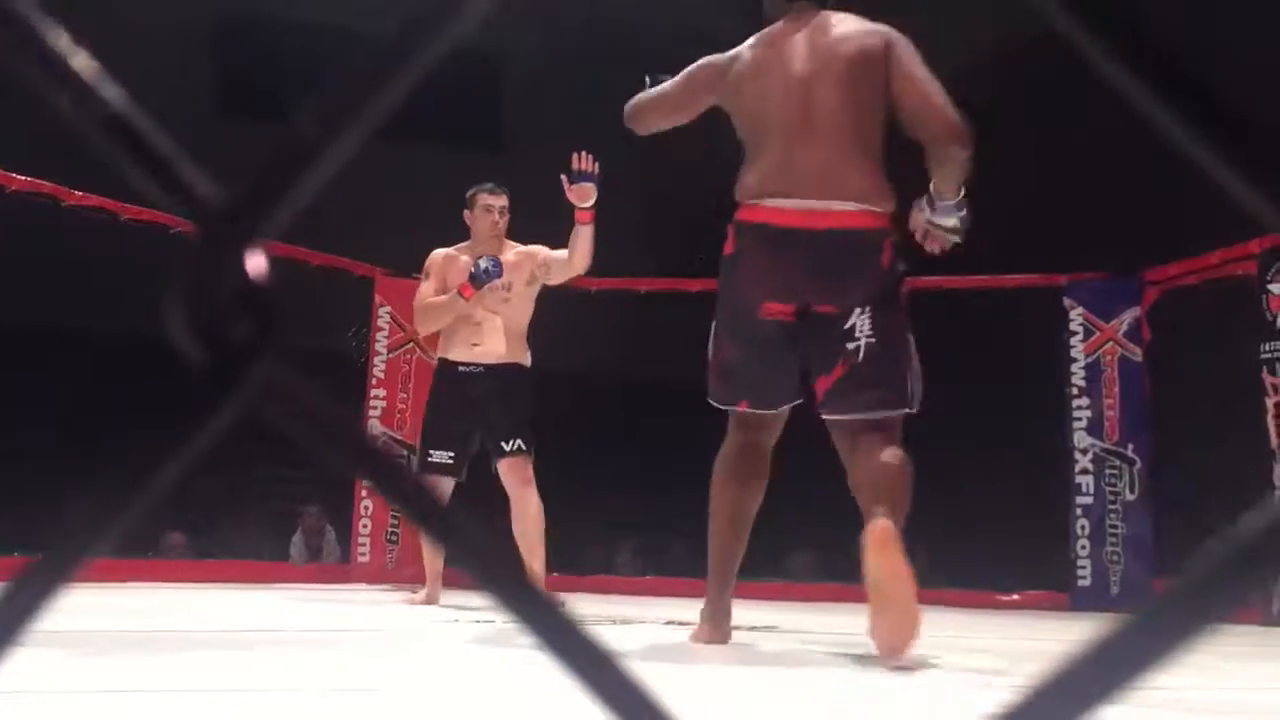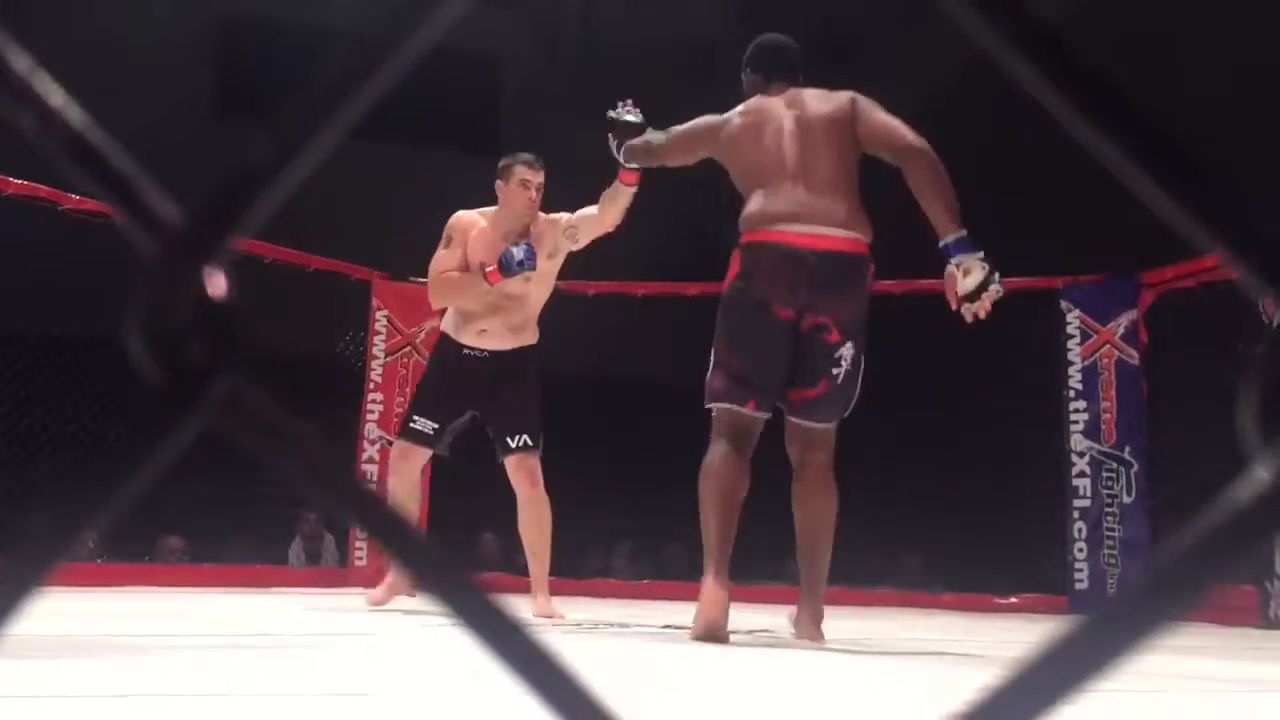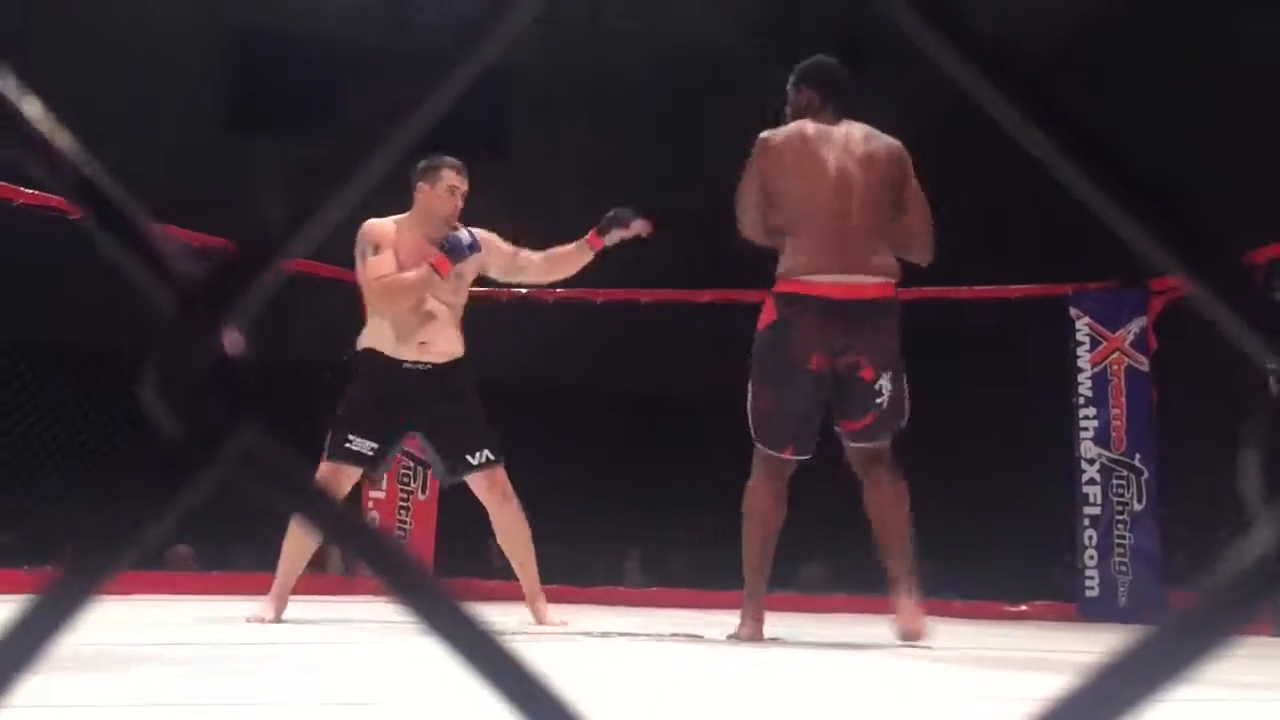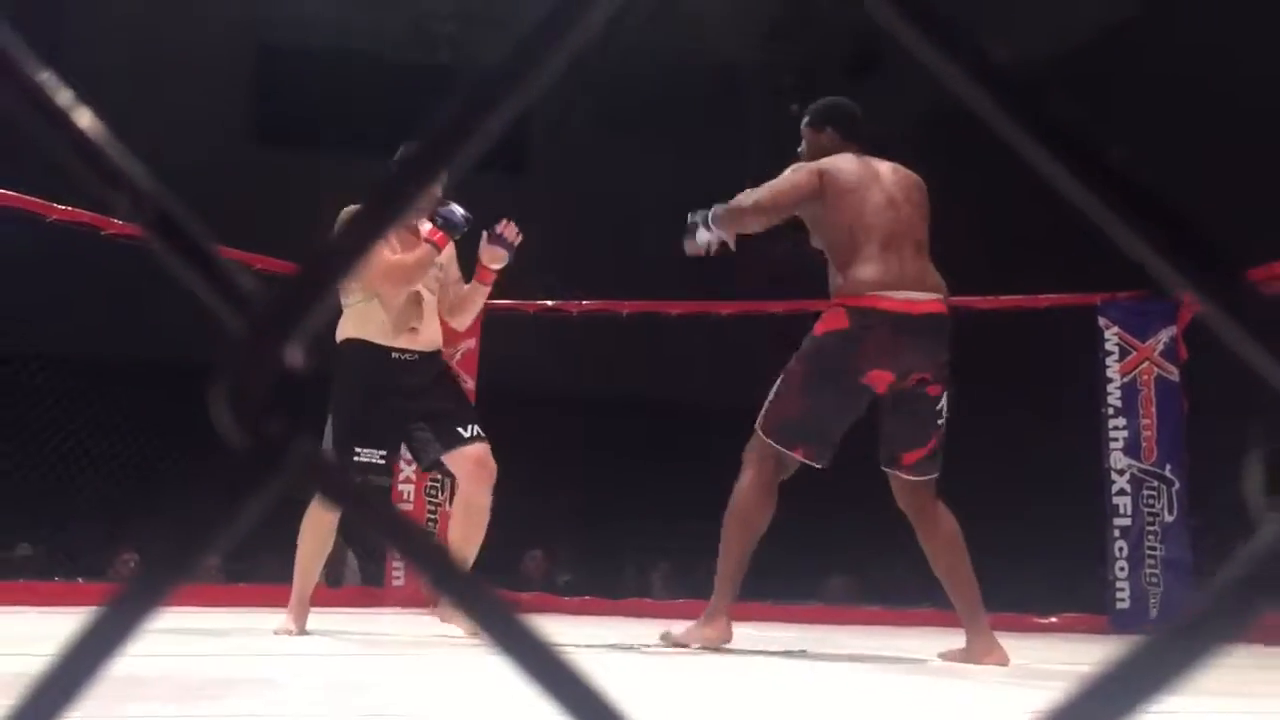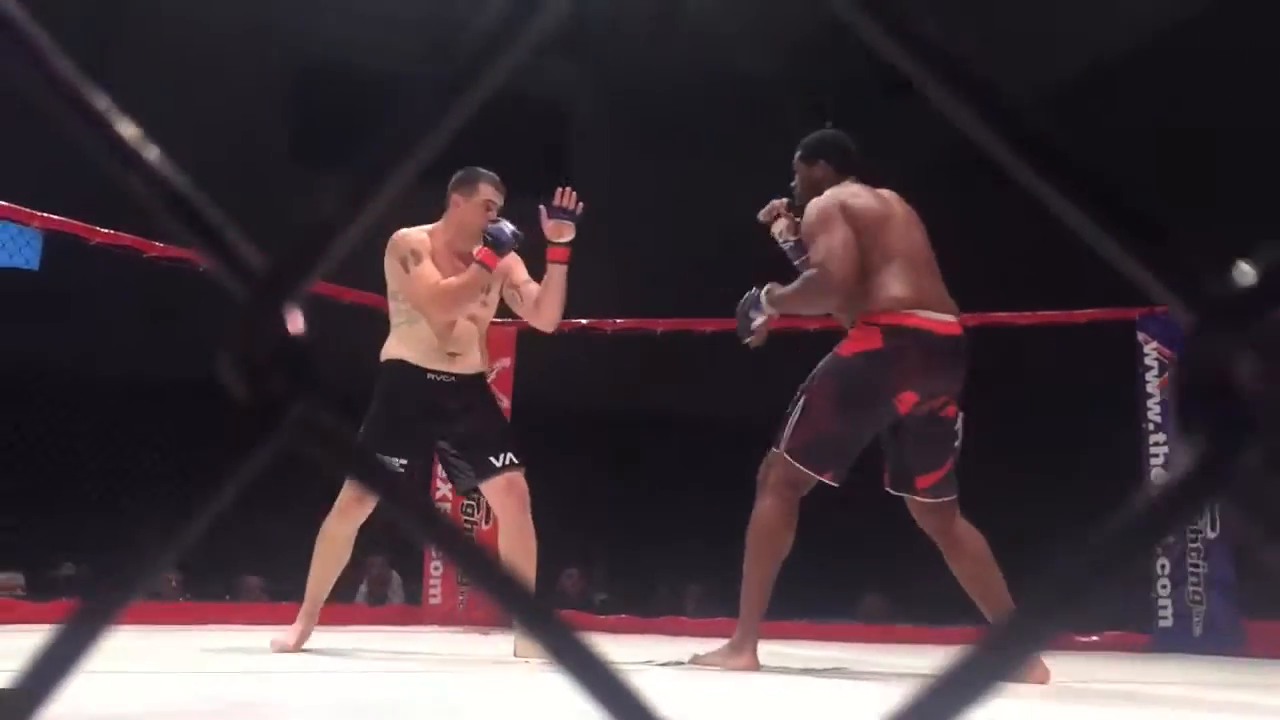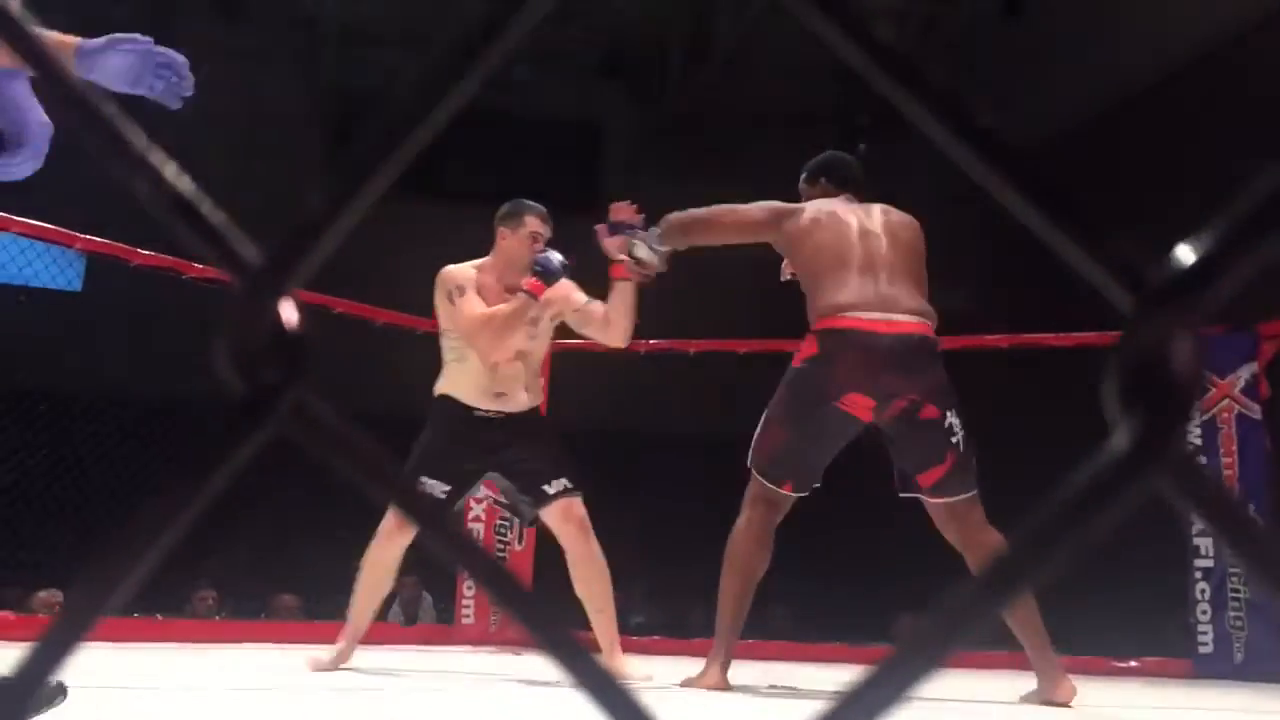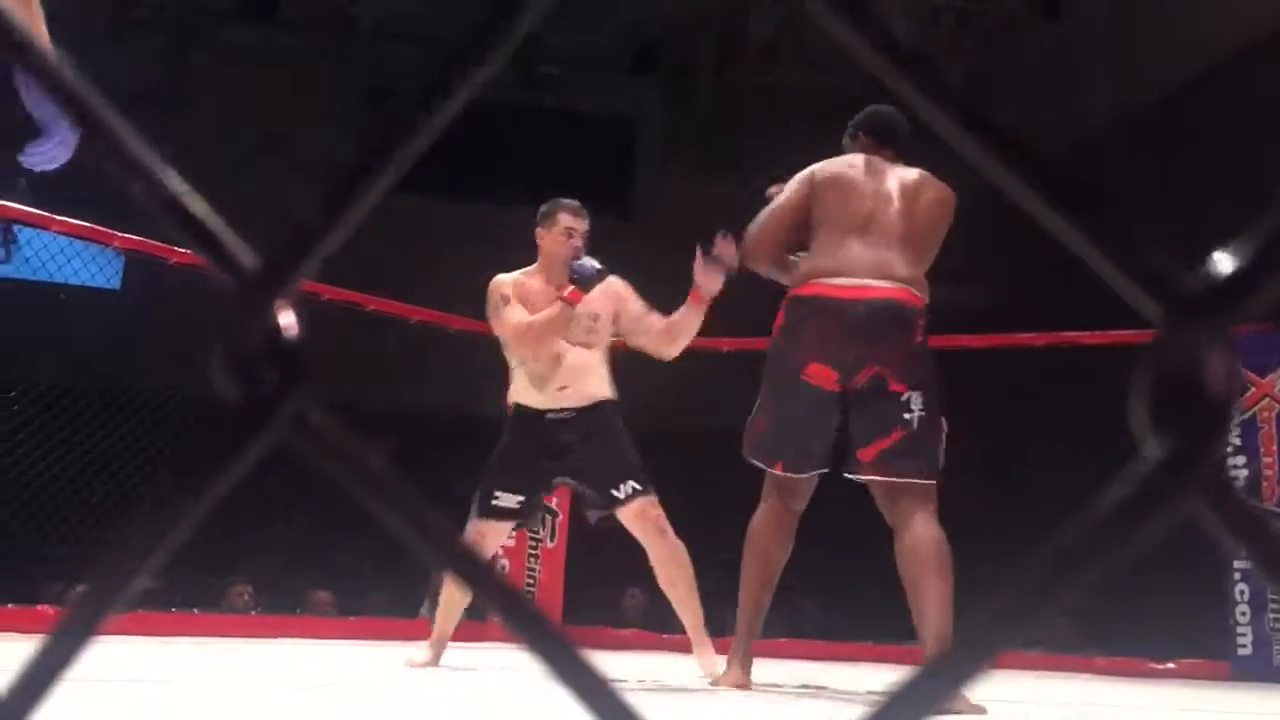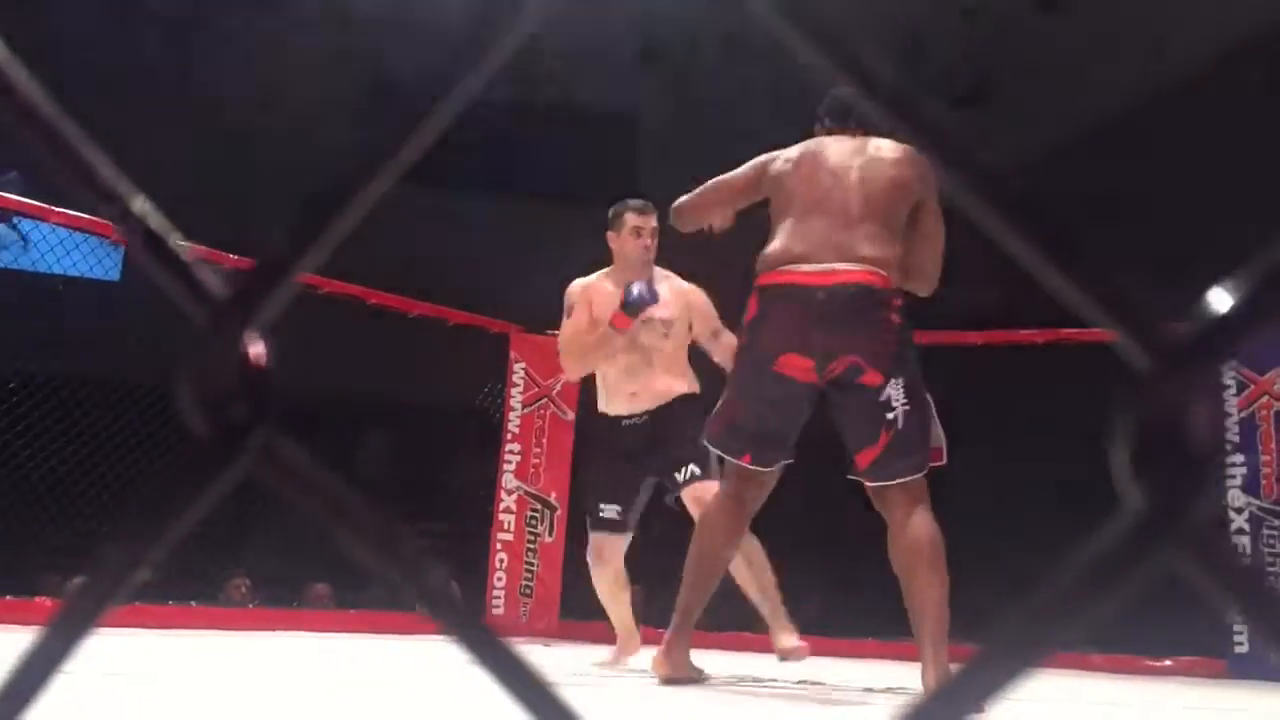
dt=0.4s
person 1, frame 1
left shoulder: (731, 63)
left elbow: (639, 115)
right elbow: (950, 138)
left wrist: (663, 89)
right wrist: (944, 204)
left hip: (764, 240)
right hip: (855, 242)
left knee: (751, 430)
right knee: (872, 431)
left ankle: (715, 610)
right ankle: (883, 530)
person 1, frame 2
left shoulder: (725, 125)
right shoulder: (845, 106)
left elbow: (645, 150)
right elbow: (915, 154)
left wrist: (624, 138)
right wrist: (959, 247)
left hip: (767, 261)
right hip: (841, 267)
left knee: (732, 432)
right knee: (813, 449)
left ankle: (715, 581)
right ankle: (810, 609)
person 1, frame 3
left shoulder: (774, 143)
right shoulder: (888, 150)
left elbow: (752, 227)
right elbow: (920, 248)
left hip: (799, 309)
right hip: (872, 309)
left knee: (772, 463)
right knee: (874, 457)
left ankle: (751, 615)
right ankle: (906, 596)
person 1, frame 4
left shoulder: (816, 173)
right shoulder: (911, 183)
left elbow: (750, 212)
left wrist: (708, 223)
left hip: (861, 323)
right hip: (927, 326)
left knee: (763, 462)
right knee: (917, 491)
left ankle: (715, 617)
right ankle: (981, 637)
person 1, frame 5
left shoulder: (827, 206)
right shoulder: (895, 206)
left elbow: (835, 283)
left wrist: (767, 301)
right wrist: (796, 244)
left hip: (887, 345)
right hip: (943, 350)
left knee: (779, 481)
right knee: (938, 512)
left ankle: (742, 644)
person 1, frame 6
left shoulder: (793, 217)
right shoulder: (904, 225)
left elbow: (693, 224)
left wrist: (651, 240)
left hip: (839, 352)
right hip: (915, 355)
left knee: (761, 506)
right knee: (965, 523)
left ankle: (716, 665)
right ankle: (1050, 671)
person 1, frame 7
left shoulder: (822, 173)
right shoulder: (938, 194)
left elbow: (759, 249)
left hip: (816, 320)
right hip: (894, 324)
left knee: (784, 493)
right knee: (912, 507)
left ankle: (738, 662)
person 1, frame 8
left shoulder: (783, 160)
right shoulder: (912, 164)
left elbow: (683, 214)
right elbow: (924, 279)
left wrist: (720, 212)
left hip: (782, 307)
right hip: (865, 310)
left knee: (740, 488)
right knee: (905, 500)
left ankle: (673, 647)
right ankle: (938, 677)
person 2, frame 1
left shoulder: (530, 259)
right shoulder: (441, 261)
left elbow: (576, 265)
right elbow: (422, 321)
left wrist: (584, 209)
right wrist: (470, 288)
left hip: (506, 380)
right hip: (453, 380)
left knee: (519, 476)
right knee: (434, 487)
left ankle: (539, 587)
right ankle: (432, 584)
person 2, frame 2
left shoulder: (556, 231)
right shoulder: (463, 225)
left elbow: (607, 217)
right elbow: (436, 294)
left wrist: (629, 165)
right wrist: (496, 272)
left hip: (511, 365)
right hip: (454, 357)
left knee: (526, 474)
right knee: (404, 459)
left ankle: (541, 593)
right ankle: (402, 569)
person 2, frame 3
left shoulder: (476, 243)
right shoulder: (378, 233)
left elbow: (541, 269)
right elbow: (382, 301)
left wrist: (598, 239)
right wrist: (442, 262)
left hip: (445, 378)
right hip: (383, 374)
left knee: (496, 488)
right knee: (331, 480)
left ankle: (536, 600)
right ankle: (277, 595)
person 2, frame 4
left shoulder: (437, 237)
left elbow: (457, 317)
right elbow: (392, 282)
left wrist: (489, 267)
right wrist: (440, 238)
left hip: (428, 367)
right hip: (369, 364)
left knee: (480, 470)
right ankle: (298, 608)
person 2, frame 5
left shoulder: (500, 257)
right shoulder: (409, 243)
left elbow: (544, 319)
right elbow: (439, 304)
left wrist: (559, 247)
right wrist: (489, 260)
left hip: (468, 390)
right hip: (407, 384)
left knee: (513, 496)
right knee: (354, 502)
left ankle: (527, 628)
right ankle: (306, 618)
person 2, frame 6
left shoulder: (555, 289)
right shoulder: (456, 279)
left elbow: (615, 331)
right elbow: (486, 337)
left wrist: (622, 265)
right wrist: (536, 288)
left hip: (522, 424)
right hip: (459, 419)
left knee: (575, 523)
right knee: (397, 526)
left ankle: (612, 651)
right ankle: (348, 639)
person 2, frame 7
left shoulder: (609, 290)
right shoulder: (507, 288)
left elbow: (667, 341)
right elbow: (525, 343)
left wrist: (702, 292)
right wrist: (572, 295)
left hip: (595, 420)
right hip: (532, 426)
left knee: (652, 524)
right knee: (479, 539)
left ankle: (703, 644)
right ankle: (437, 643)
person 2, frame 8
left shoulder: (684, 293)
right shoulder: (582, 293)
left elbow: (728, 350)
right elbow: (572, 364)
right wrist: (622, 317)
left hip: (677, 416)
right hip: (617, 430)
left knee: (713, 507)
right knee: (603, 554)
left ankle: (781, 626)
right ankle: (627, 639)
